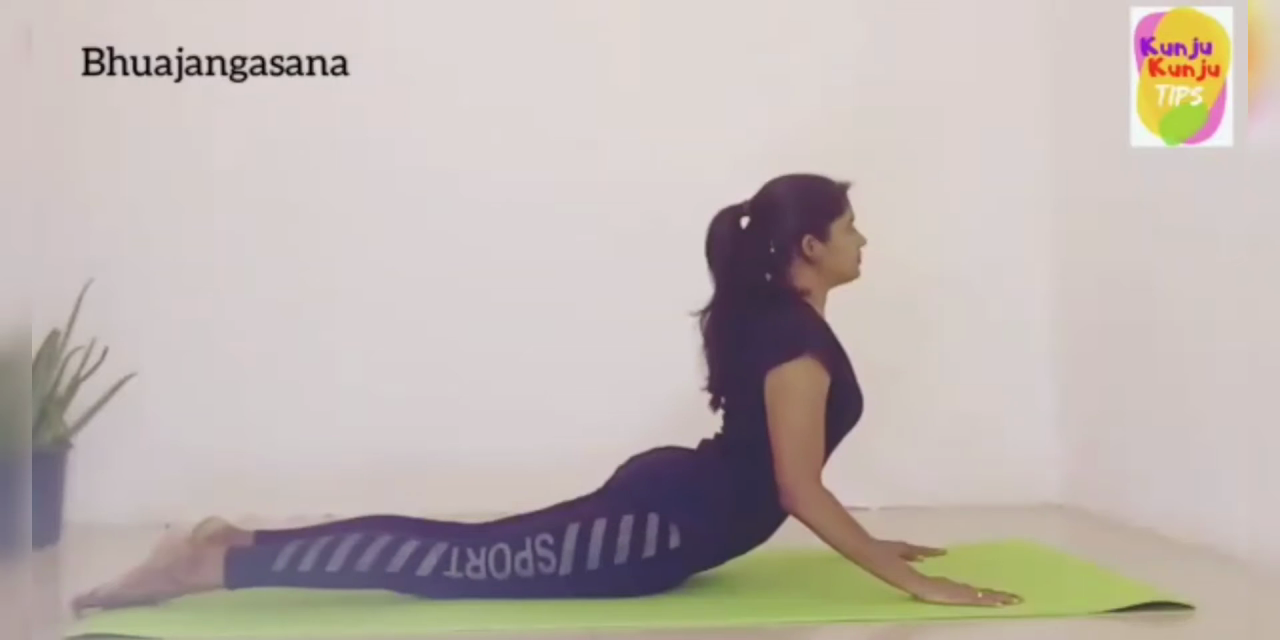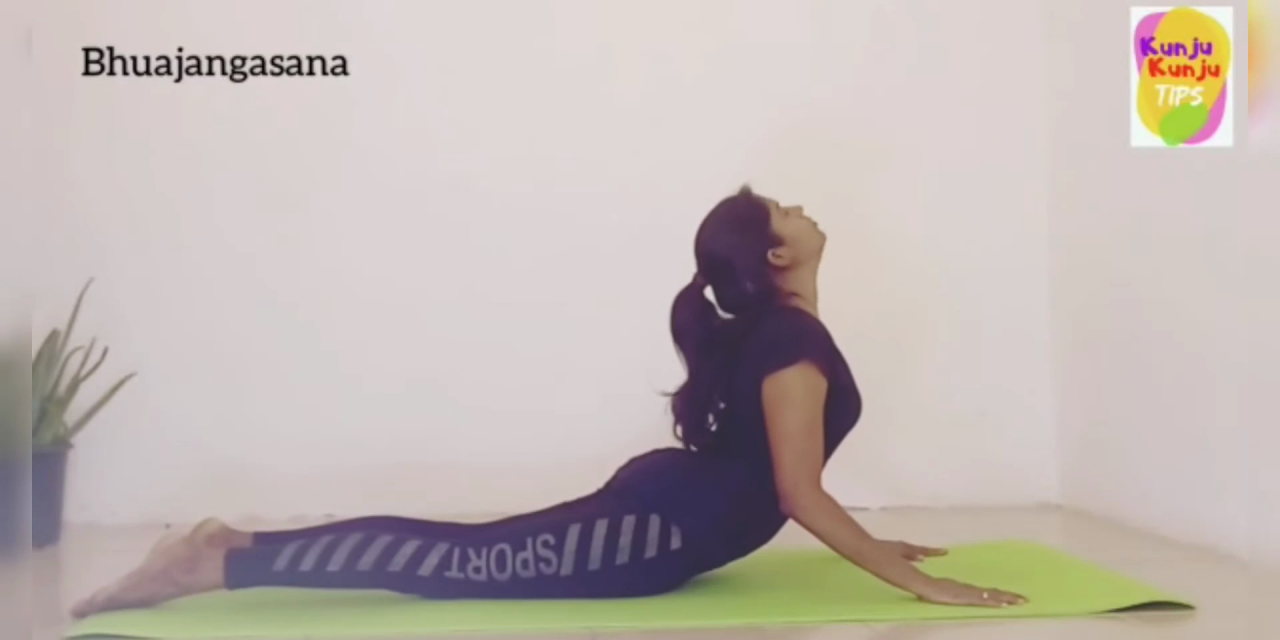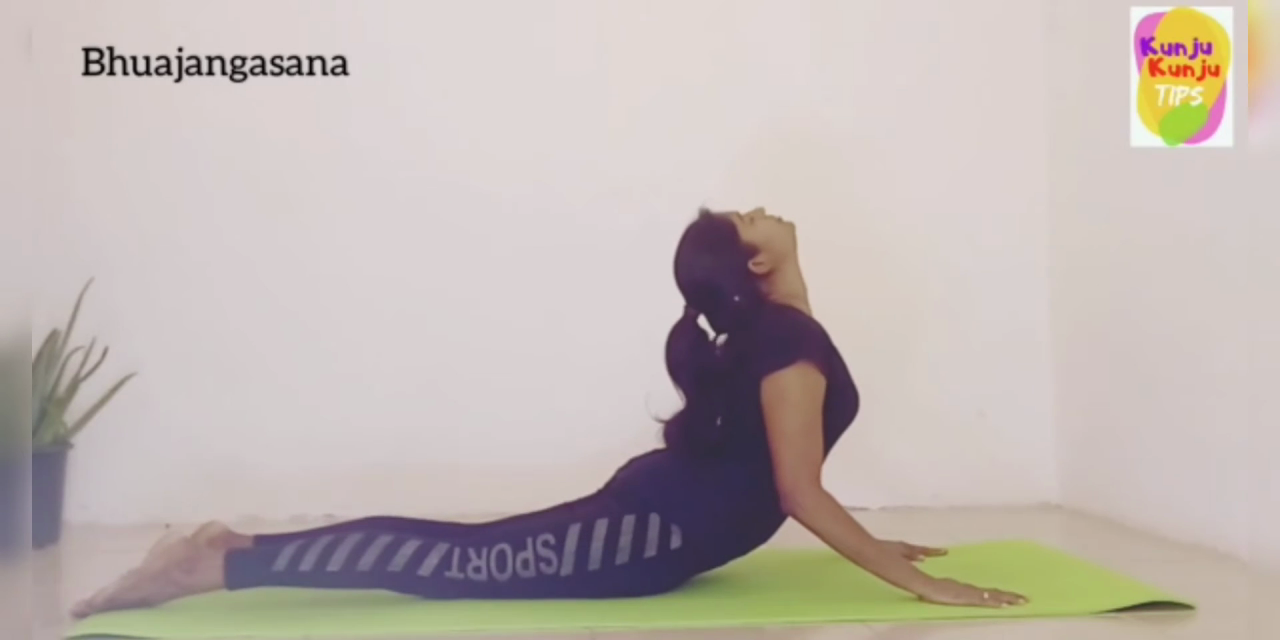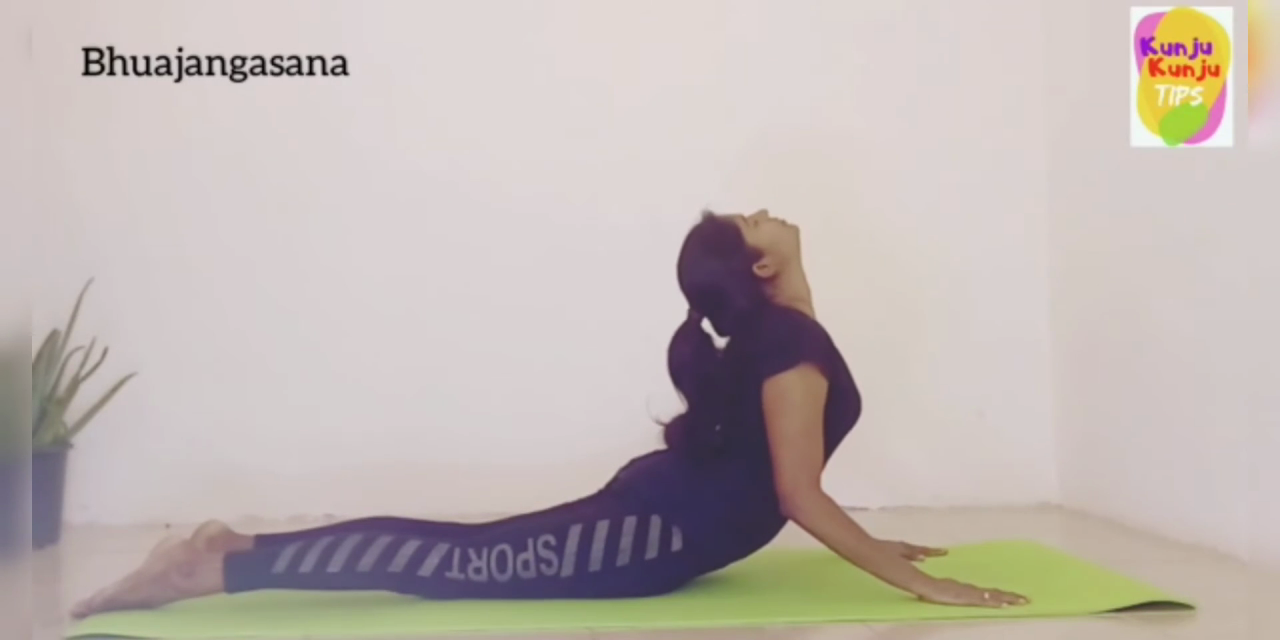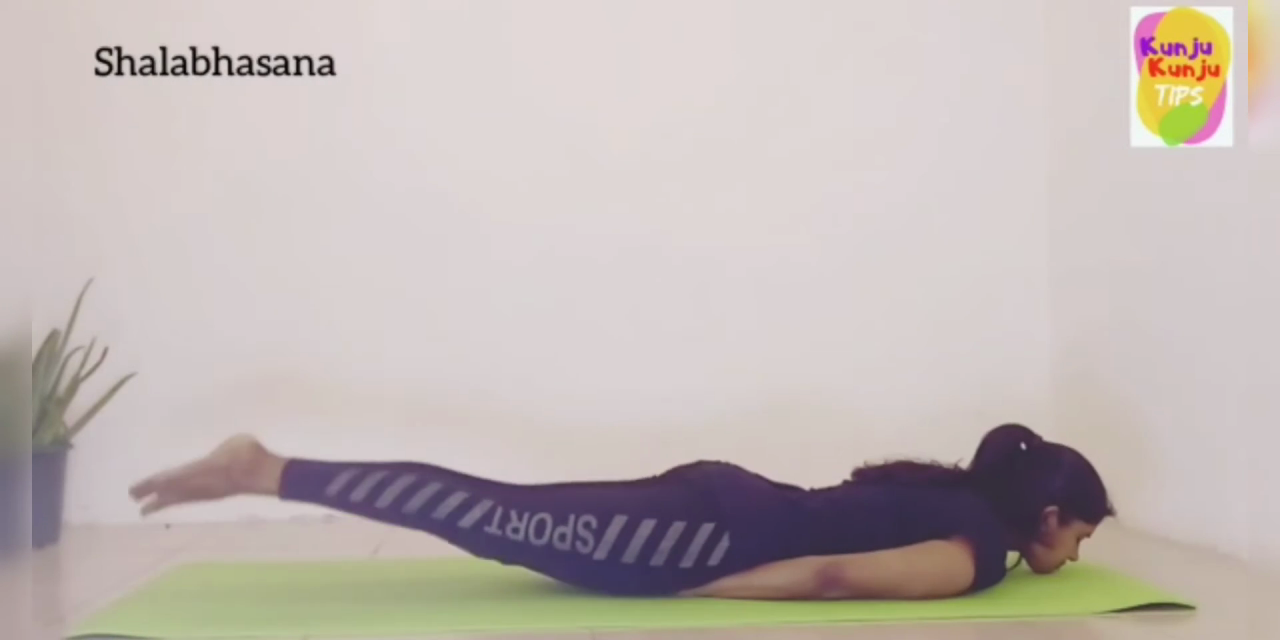
dt=0.7s
person 1, frame 1
left shoulder: (775, 319)
right shoulder: (800, 337)
left elbow: (786, 473)
right elbow: (800, 491)
left wrist: (868, 542)
right wrist: (909, 581)
left hip: (662, 498)
right hip: (664, 528)
left knee: (468, 545)
right knee: (463, 564)
left ankle: (241, 543)
right ankle: (211, 566)
person 1, frame 2
left shoulder: (770, 329)
right shoulder: (795, 343)
left elbow: (781, 474)
right elbow: (801, 495)
left wrist: (871, 544)
right wrist: (914, 580)
left hip: (660, 502)
right hip: (663, 530)
left knee: (463, 548)
right knee: (462, 566)
left ankle: (238, 542)
right ankle: (211, 568)
person 1, frame 3
left shoulder: (768, 331)
right shoulder: (789, 341)
left elbow: (780, 477)
right elbow: (801, 494)
left wrist: (871, 543)
right wrist: (915, 580)
left hip: (656, 505)
right hip: (657, 530)
left knee: (458, 550)
right knee: (454, 565)
left ankle: (235, 547)
right ankle: (209, 565)
person 1, frame 4
left shoulder: (772, 333)
right shoulder: (792, 345)
left elbow: (779, 476)
right elbow: (800, 498)
left wrist: (877, 546)
right wrist: (918, 582)
left hip: (657, 505)
right hip: (658, 534)
left knee: (456, 547)
right knee: (456, 565)
left ankle: (234, 547)
right ankle: (206, 572)
person 1, frame 5
left shoulder: (966, 500)
right shoulder: (975, 554)
right elbow: (832, 574)
right wrist: (707, 592)
left hip: (718, 503)
right hip: (715, 534)
left knee: (492, 512)
right knee: (488, 519)
left ankle: (267, 466)
right ankle: (264, 472)
